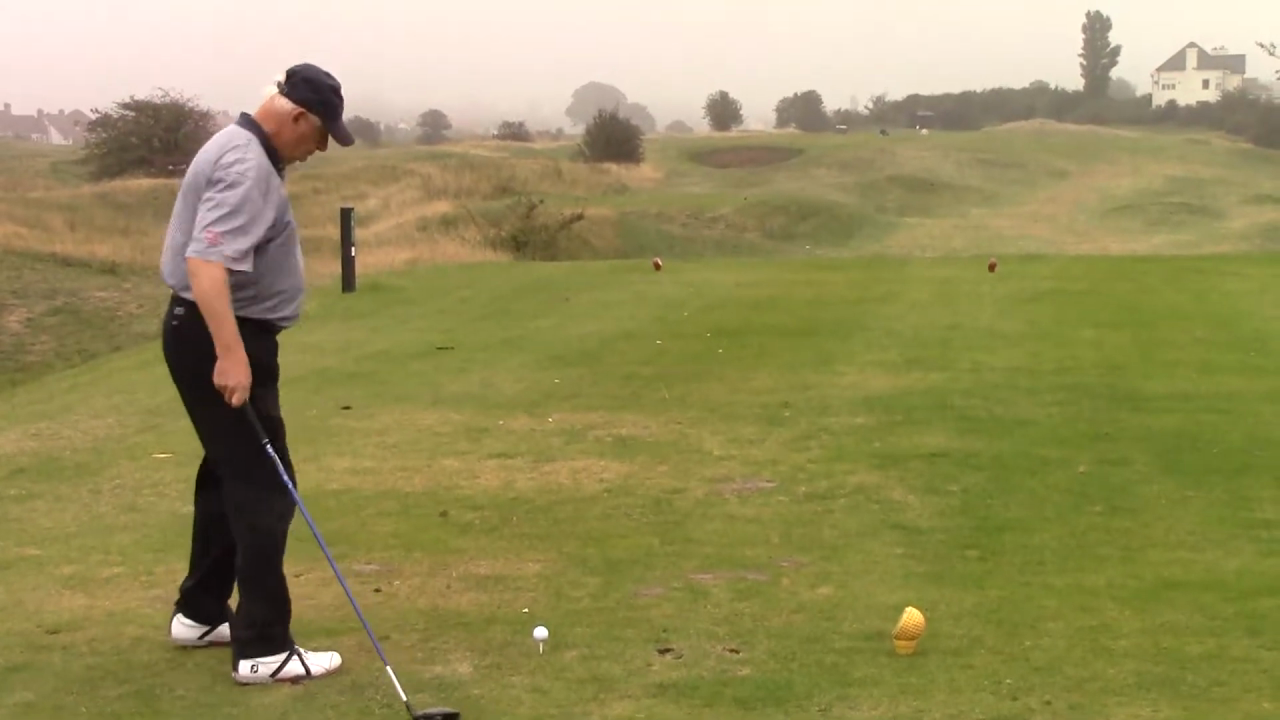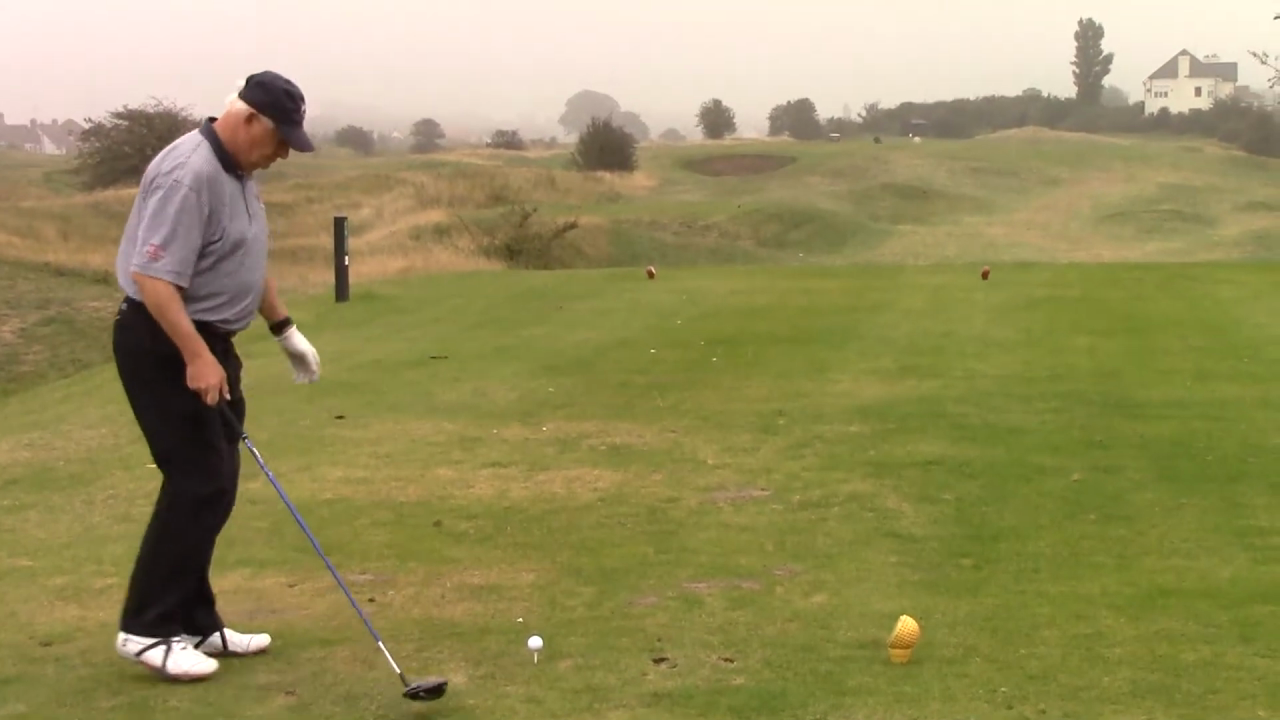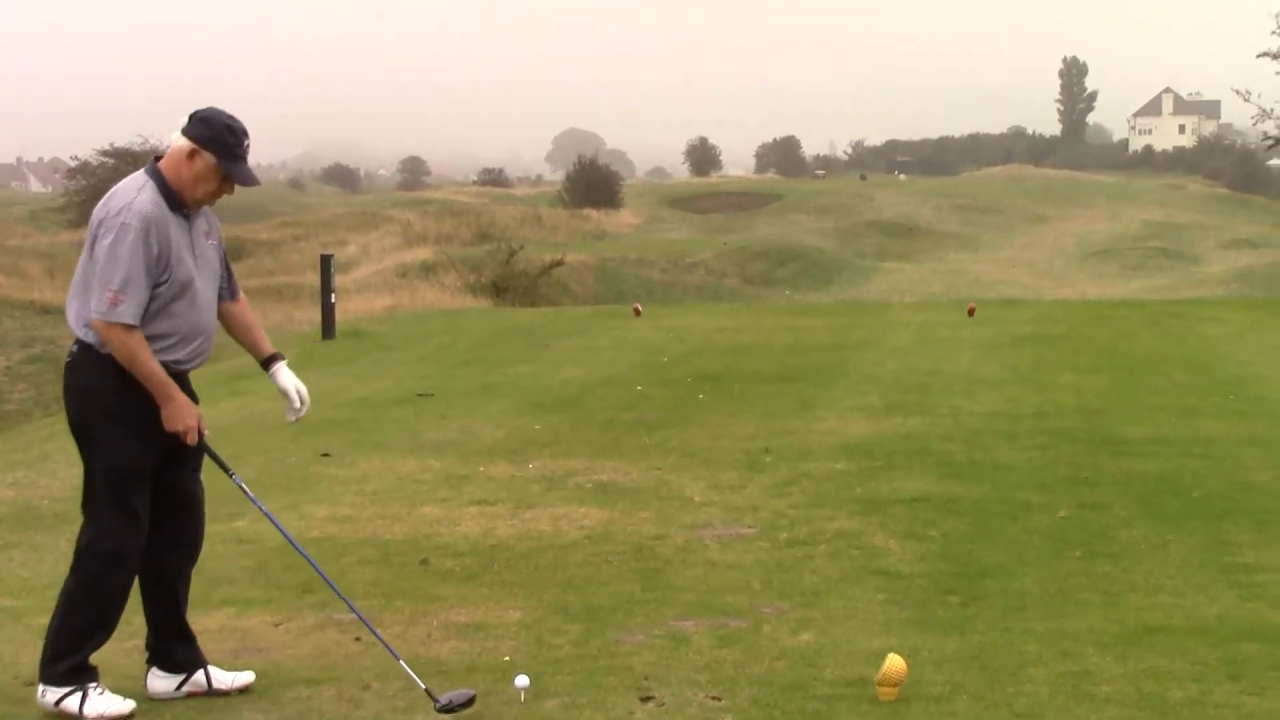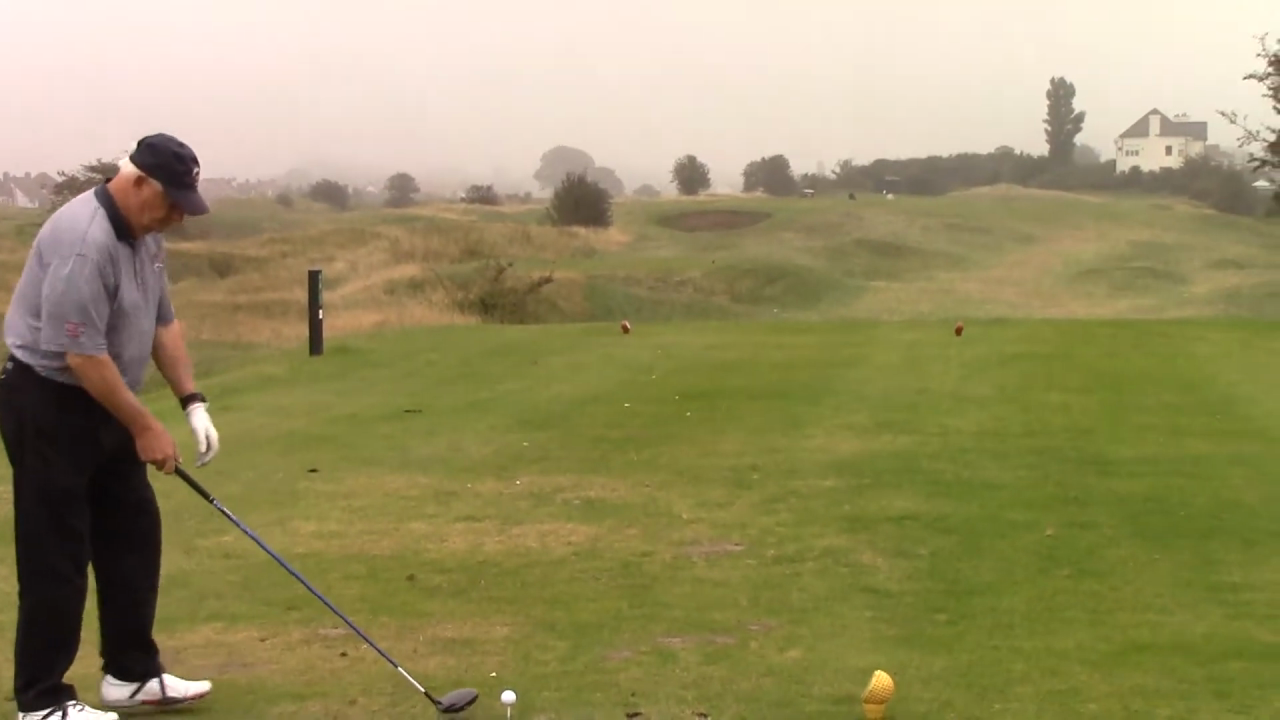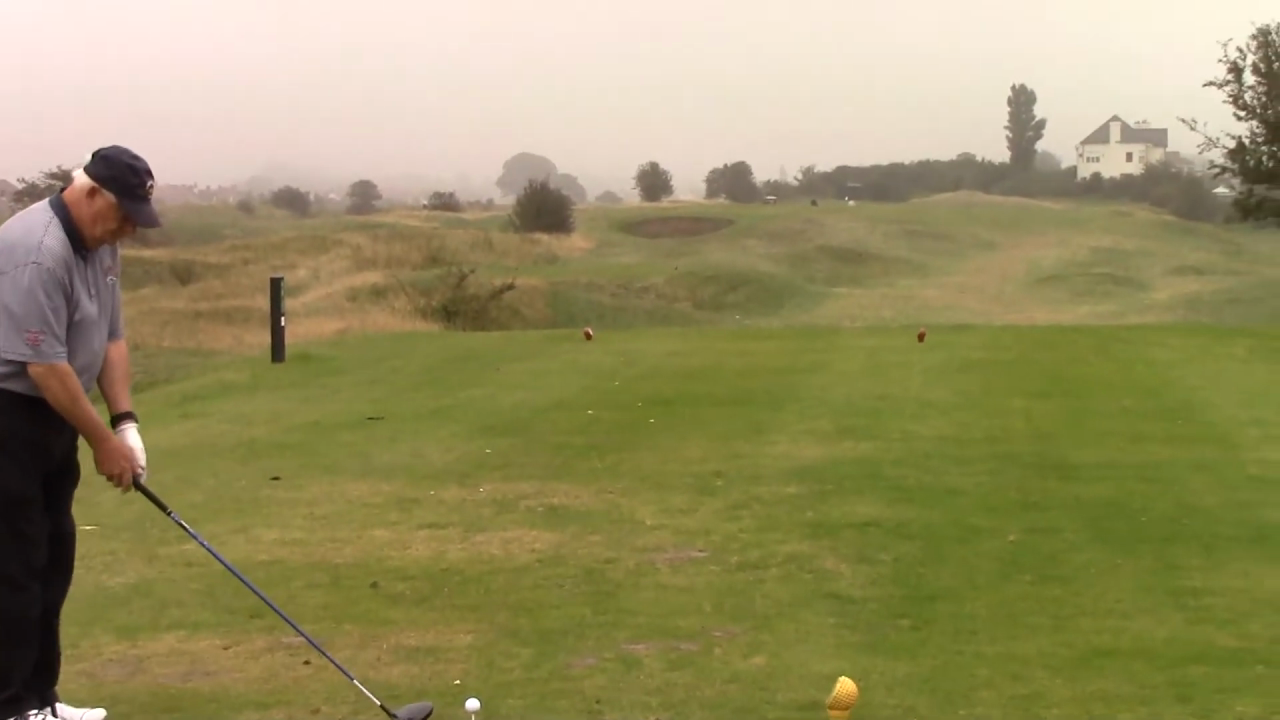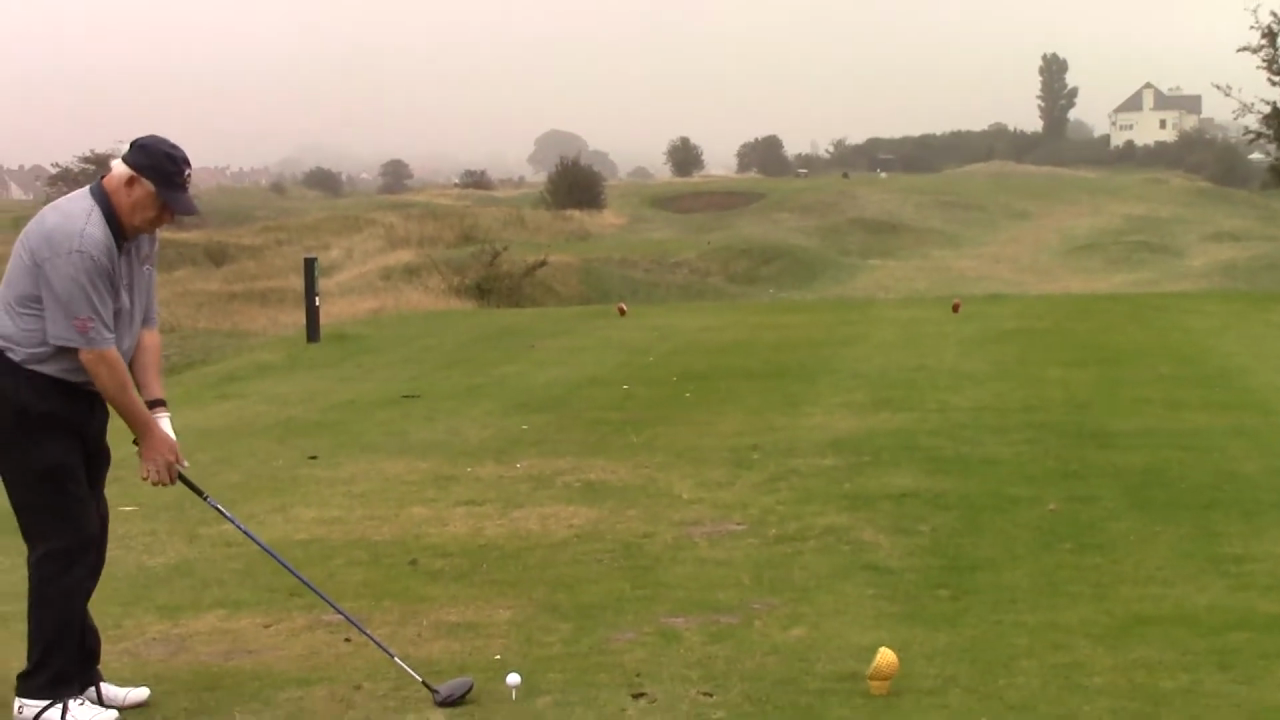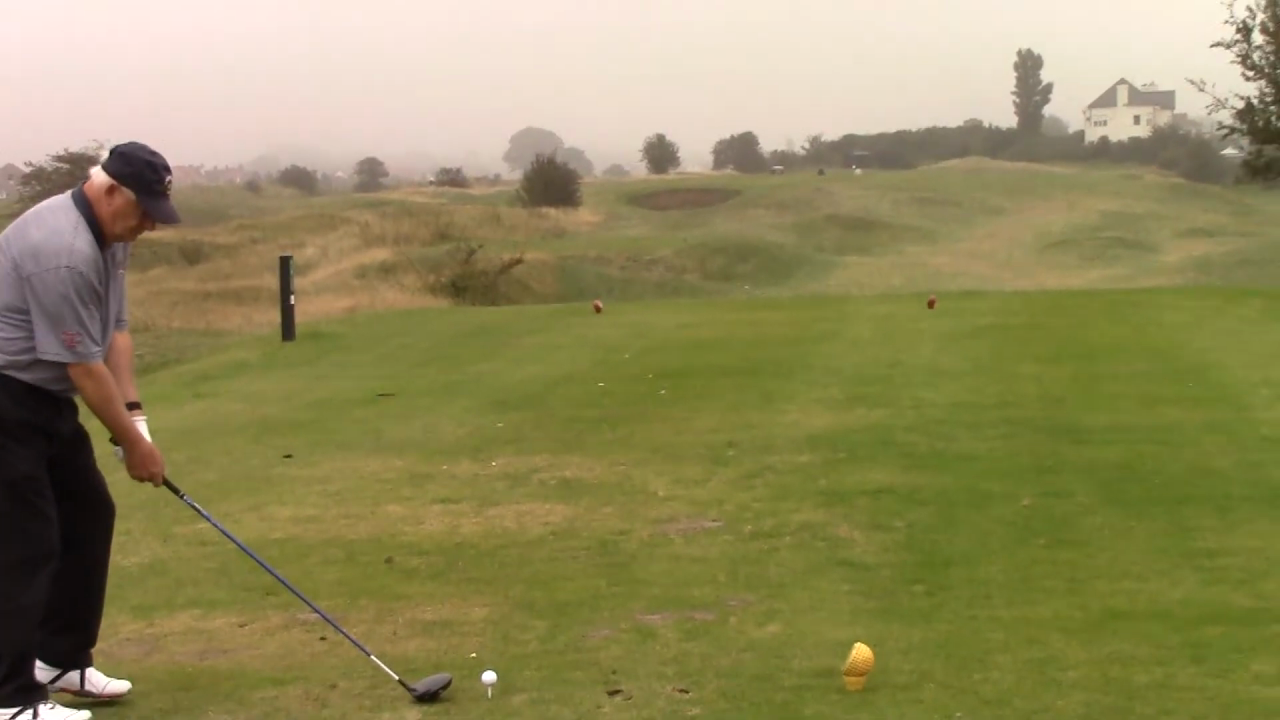
dt=0.3s
person 1, frame 1
left shoulder: (250, 155)
right shoulder: (245, 168)
right elbow: (204, 264)
right wrist: (231, 356)
left hip: (235, 338)
right hip: (216, 341)
left knee: (230, 476)
right knee: (260, 488)
left ankle: (200, 612)
right ankle: (263, 648)
person 1, frame 2
left shoulder: (237, 171)
right shoulder: (189, 173)
left elbow: (244, 265)
right elbow: (151, 276)
left wrist: (285, 329)
right wrist: (197, 357)
left hip: (206, 340)
right hip: (163, 344)
left knee: (210, 480)
right knee: (199, 482)
left ankle: (188, 621)
right ankle: (147, 627)
person 1, frame 3
left shoulder: (198, 213)
right shoulder: (133, 216)
left elbow: (228, 296)
right elbow: (114, 325)
left wrist: (275, 364)
right wrist: (171, 400)
left hip: (162, 385)
right hip: (113, 387)
left knee: (177, 529)
right knee: (116, 532)
left ankle: (174, 664)
person 1, frame 4
left shoulder: (144, 234)
right shoulder: (83, 242)
left elbow: (162, 323)
right elbow: (84, 355)
left wrist: (193, 403)
right wrist: (146, 428)
left hip: (100, 405)
right hip: (48, 406)
left knee: (132, 533)
right knee: (56, 554)
left ankle: (131, 673)
person 1, frame 5
left shoulder: (101, 246)
left elbow: (111, 339)
left wrist: (125, 425)
right wrist: (102, 442)
left hip: (46, 416)
left knee: (53, 556)
person 1, frame 6
left shoulder: (137, 233)
right shoulder: (76, 240)
left elbow: (144, 328)
right elbow: (97, 352)
left wrist: (159, 414)
right wrist: (145, 435)
left hip: (76, 397)
left knee: (84, 537)
right knee: (67, 538)
person 1, frame 7
left shoulder: (107, 234)
right shoulder: (63, 252)
left elbow: (114, 333)
right elbow: (83, 365)
left wrist: (134, 417)
right wrist: (132, 445)
left knee: (87, 519)
left ankle: (61, 659)
